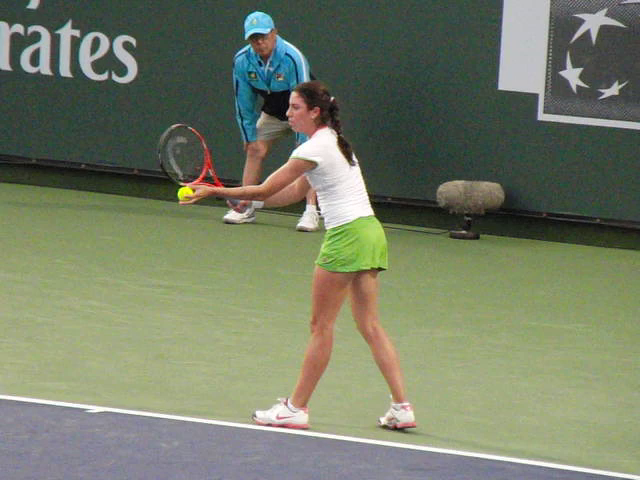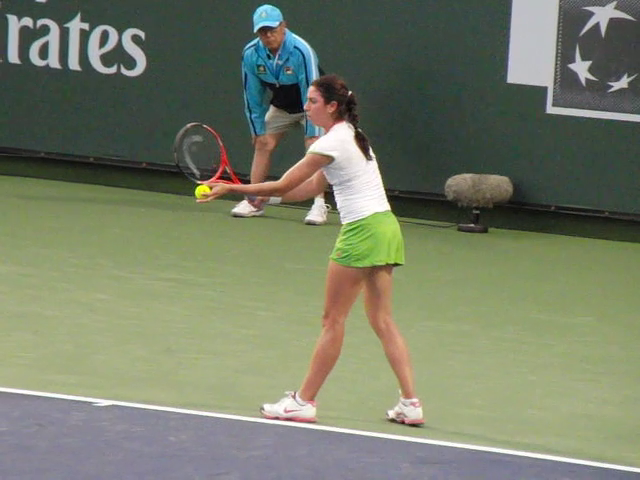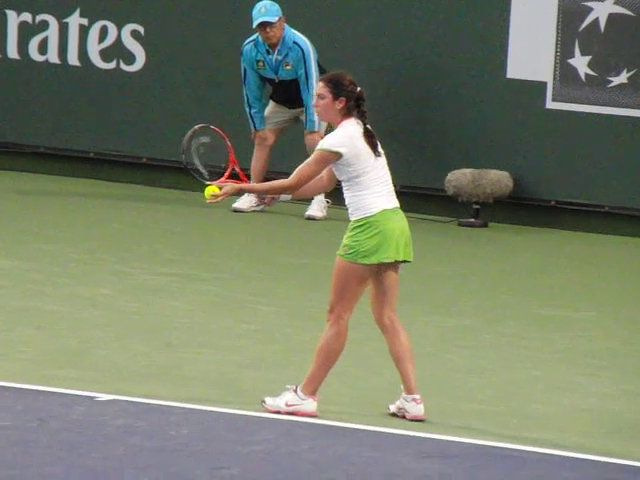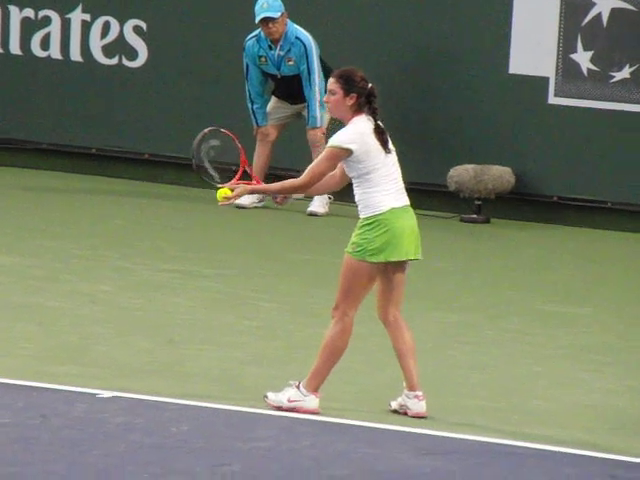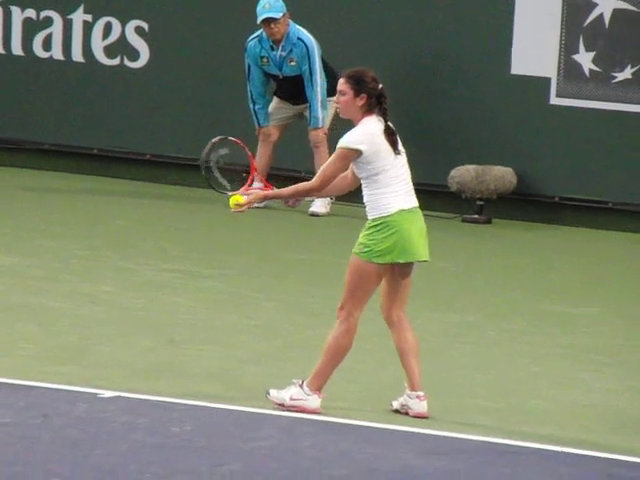
dt=0.3s
person 1, frame 1
left shoulder: (313, 148)
right shoulder: (333, 140)
left elbow: (265, 190)
right elbow: (295, 191)
left wrist: (213, 190)
right wrist: (251, 201)
left hip: (347, 236)
right hip: (369, 232)
left knee: (320, 325)
right knee: (369, 325)
left ankle: (295, 408)
right ankle: (401, 408)
person 1, frame 2
left shoulder: (331, 143)
right shoulder: (351, 135)
left elbow: (282, 185)
right elbow: (314, 186)
left wrist: (230, 188)
right wrist: (270, 197)
left hip: (362, 231)
right hip: (385, 227)
left knee: (332, 320)
right knee: (382, 320)
left ankle: (303, 402)
right ankle: (410, 404)
person 1, frame 3
left shoulder: (338, 139)
right shoulder: (361, 131)
left elbow: (292, 183)
right elbow: (324, 182)
left wrist: (240, 187)
right wrist: (280, 193)
left hip: (369, 228)
right hip: (392, 223)
left knee: (338, 315)
right knee: (386, 316)
left ankle: (305, 395)
right ankle: (412, 399)
person 1, frame 4
left shoulder: (349, 136)
right shoulder: (372, 127)
left elbow: (304, 181)
right elbow: (337, 179)
left wrist: (252, 189)
right wrist: (290, 190)
left hip: (378, 226)
right hip: (402, 221)
left knee: (342, 313)
right knee: (390, 313)
left ankle: (307, 392)
right ankle: (414, 396)
person 1, frame 5
left shoulder: (358, 137)
right shoulder: (382, 128)
left elbow: (316, 184)
right elbow: (349, 180)
left wrist: (264, 194)
right wrist: (303, 194)
left hip: (386, 227)
right hip: (410, 222)
left knee: (347, 313)
right knee: (395, 313)
left ankle: (310, 391)
right ankle: (416, 396)
person 2, frame 1
left shoulder: (292, 58)
right shoulder: (242, 61)
right elbow: (244, 102)
left wrist: (305, 139)
right wrist: (249, 136)
right hip: (272, 112)
right knee: (254, 151)
left ankle: (311, 212)
right ankle: (245, 207)
person 2, frame 2
left shoulder: (301, 51)
right shoulder: (250, 54)
right elbow: (252, 94)
left wrist: (313, 132)
right wrist: (257, 130)
right hip: (281, 105)
right knee: (262, 145)
left ankle: (319, 205)
person 2, frame 3
left shoulder: (300, 46)
right shoulder: (250, 49)
left elbow: (311, 88)
right elbow: (252, 90)
left wrist: (313, 127)
right wrist: (257, 125)
left hip: (312, 99)
right hip: (280, 101)
left knee: (312, 142)
right knee: (262, 139)
left ankle: (319, 201)
right ankle: (254, 195)
person 2, frame 4
left shoulder: (302, 42)
right shoulder: (252, 45)
left elbow: (314, 84)
right elbow: (254, 85)
left wrist: (315, 123)
right wrist: (260, 120)
left hip: (316, 94)
right hip: (283, 96)
left knee: (315, 138)
right knee: (263, 135)
left ankle: (321, 197)
right ankle: (256, 191)
person 2, frame 5
left shoulder: (304, 42)
right shoulder: (254, 45)
left elbow: (316, 84)
right elbow: (256, 86)
left wrist: (317, 124)
right wrist: (261, 121)
left hip: (320, 94)
right hip: (285, 96)
left knee: (317, 138)
right knee: (266, 136)
left ankle: (323, 196)
right ankle: (257, 189)
